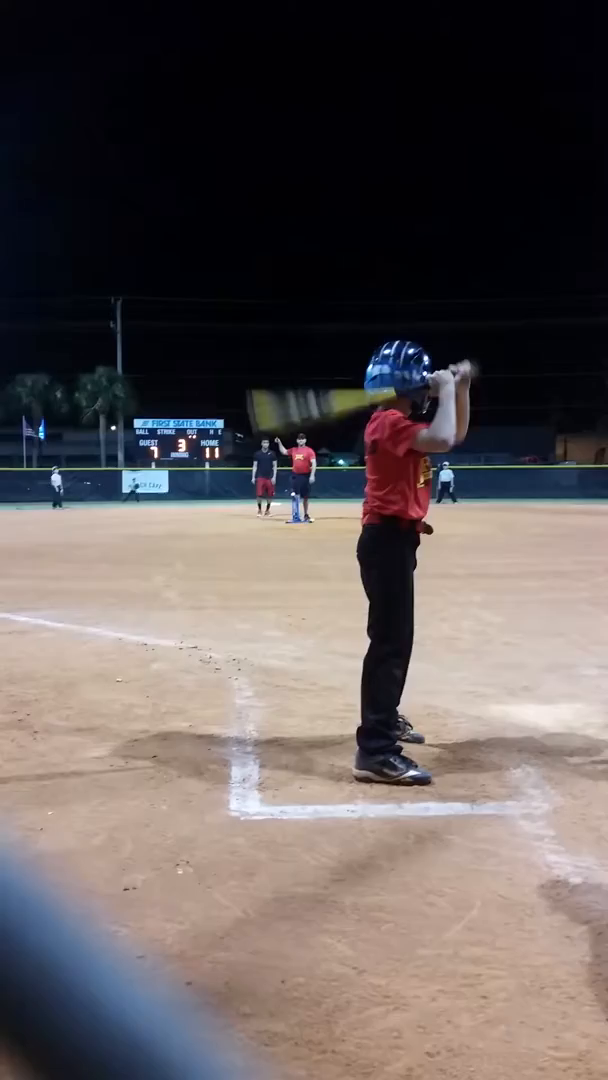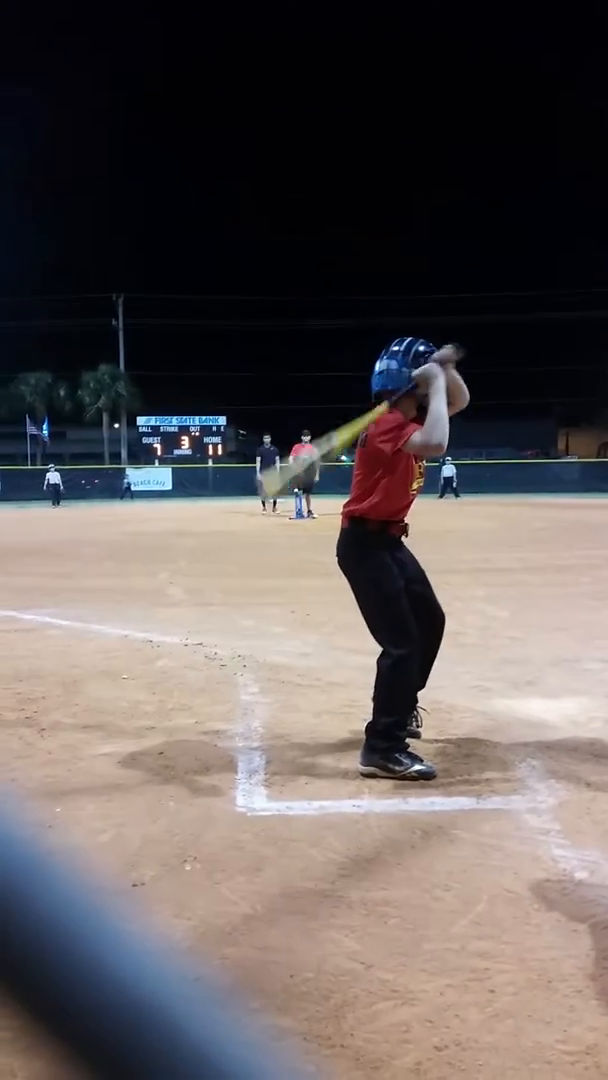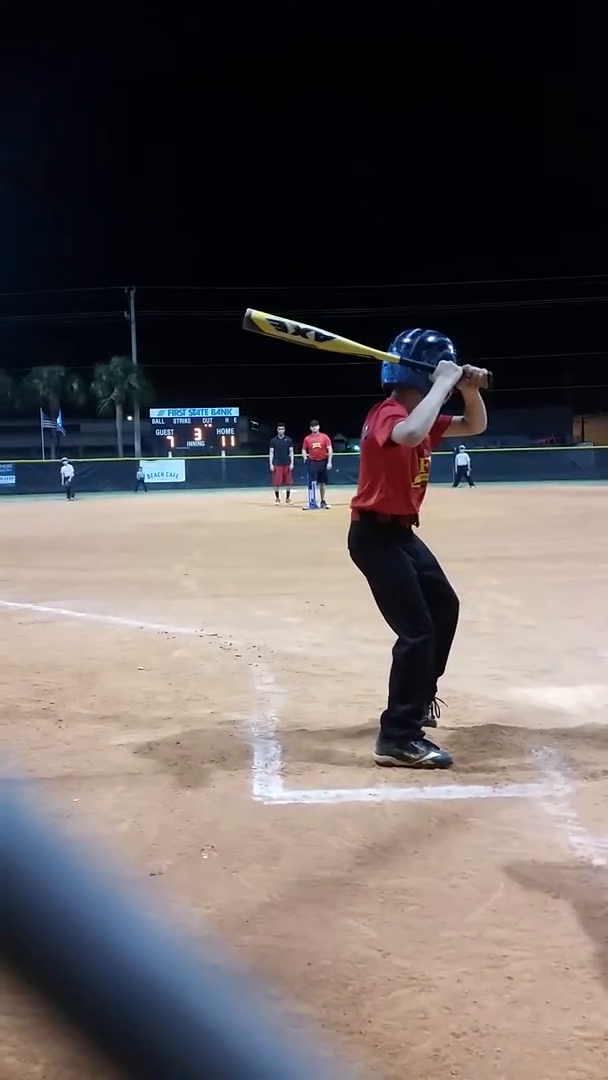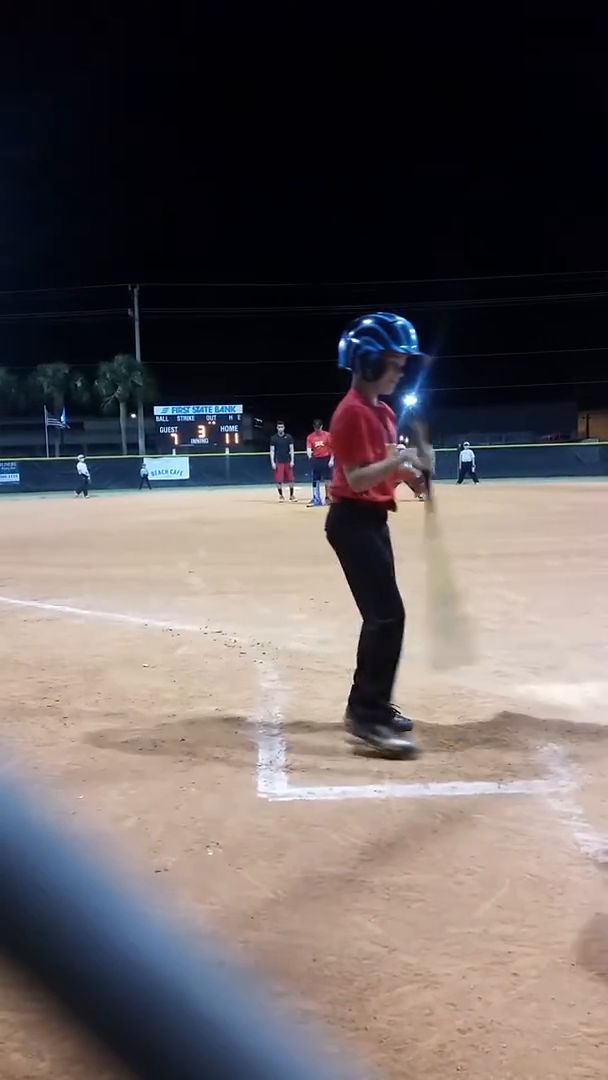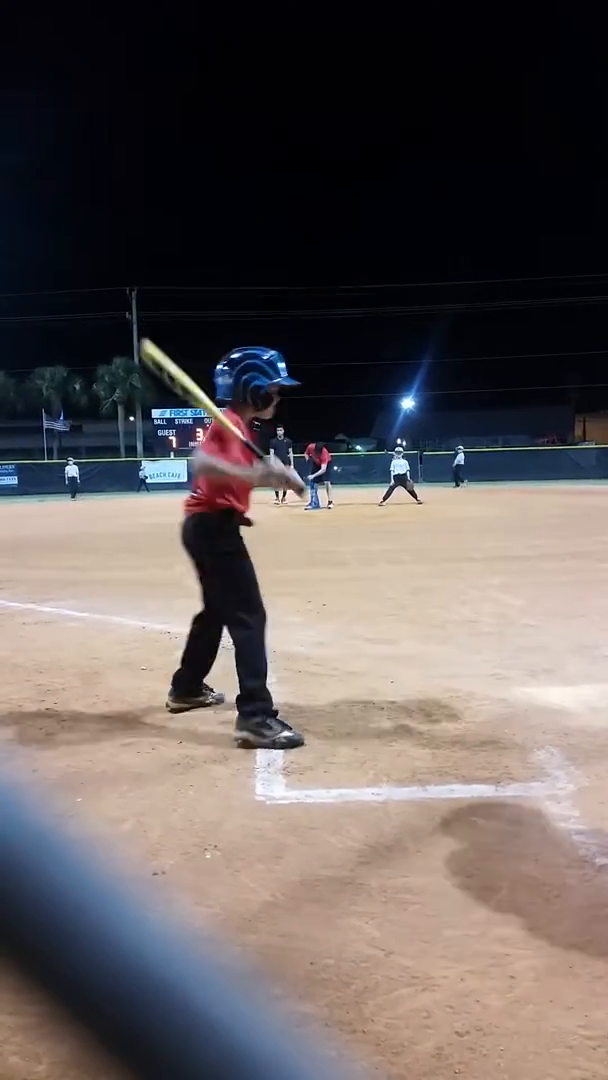
dt=1s
person 1, frame 1
left shoulder: (400, 425)
right shoulder: (390, 421)
left elbow: (456, 435)
right elbow: (443, 439)
left wrist: (459, 389)
right wrist: (445, 390)
left hip: (397, 538)
right hip: (387, 538)
left knee: (398, 636)
right knee: (389, 641)
left ankle: (386, 717)
right ankle: (375, 752)
person 1, frame 2
left shoulder: (406, 420)
right shoulder: (388, 421)
left elbow: (458, 400)
right elbow: (436, 444)
left wrist: (446, 370)
right wrist: (436, 382)
left hip: (389, 539)
right hip: (364, 542)
left knee: (430, 621)
right knee: (401, 641)
left ankle: (399, 705)
right ankle: (382, 749)
person 1, frame 3
left shoulder: (419, 414)
right shoulder: (388, 413)
left elbow: (474, 426)
right elbow: (411, 435)
left wrist: (469, 390)
right wrist: (443, 384)
left hip: (400, 530)
right hip: (375, 534)
left knee: (444, 607)
right knee: (417, 630)
left ankle: (418, 697)
right ankle: (398, 738)
person 1, frame 4
left shoulder: (383, 411)
right shoulder: (352, 413)
right elbow: (358, 480)
left wrist: (407, 472)
right wrist: (403, 459)
left hip: (374, 520)
right hip: (353, 521)
left knee: (383, 615)
right knee: (386, 614)
left ankle: (368, 703)
right ankle: (369, 716)
person 1, frame 5
left shoulder: (225, 423)
right shoulder: (231, 429)
left elbow: (234, 477)
right elbow: (201, 465)
left wrist: (276, 475)
right wrist: (256, 473)
left hip: (200, 525)
right hip: (217, 528)
left knee: (216, 610)
right knee: (248, 618)
left ankle: (186, 686)
right ankle: (255, 719)
